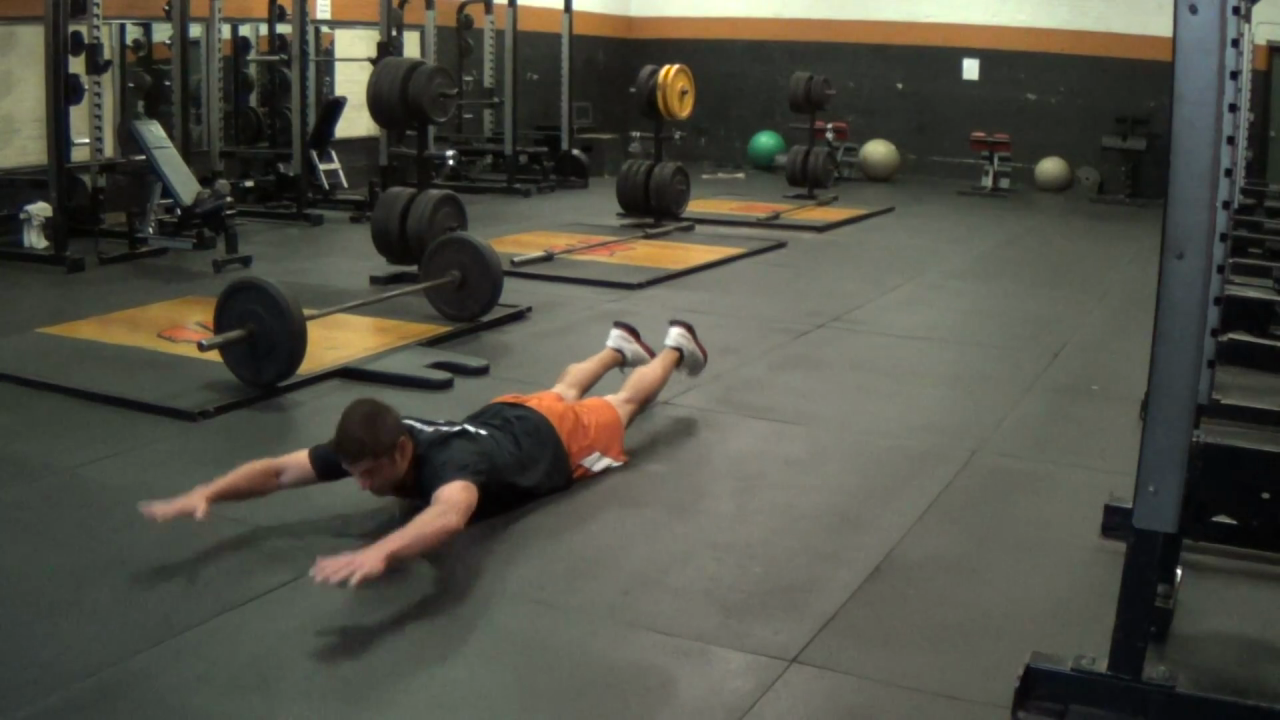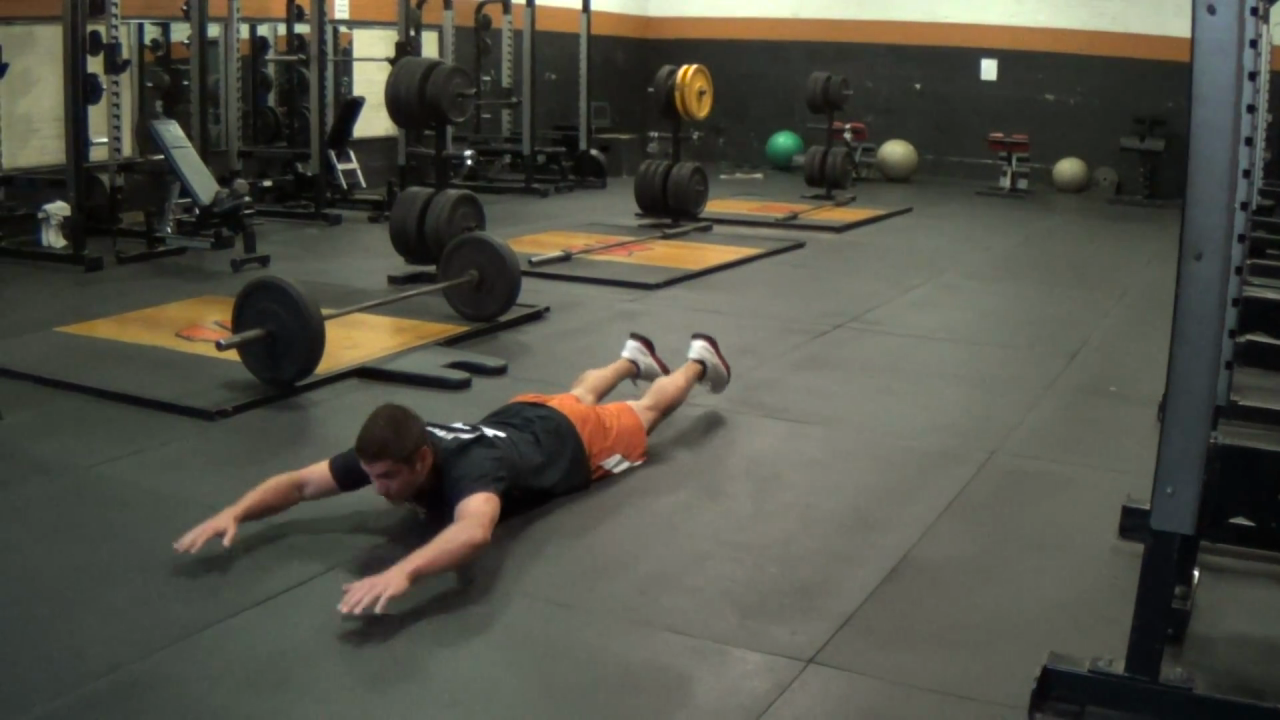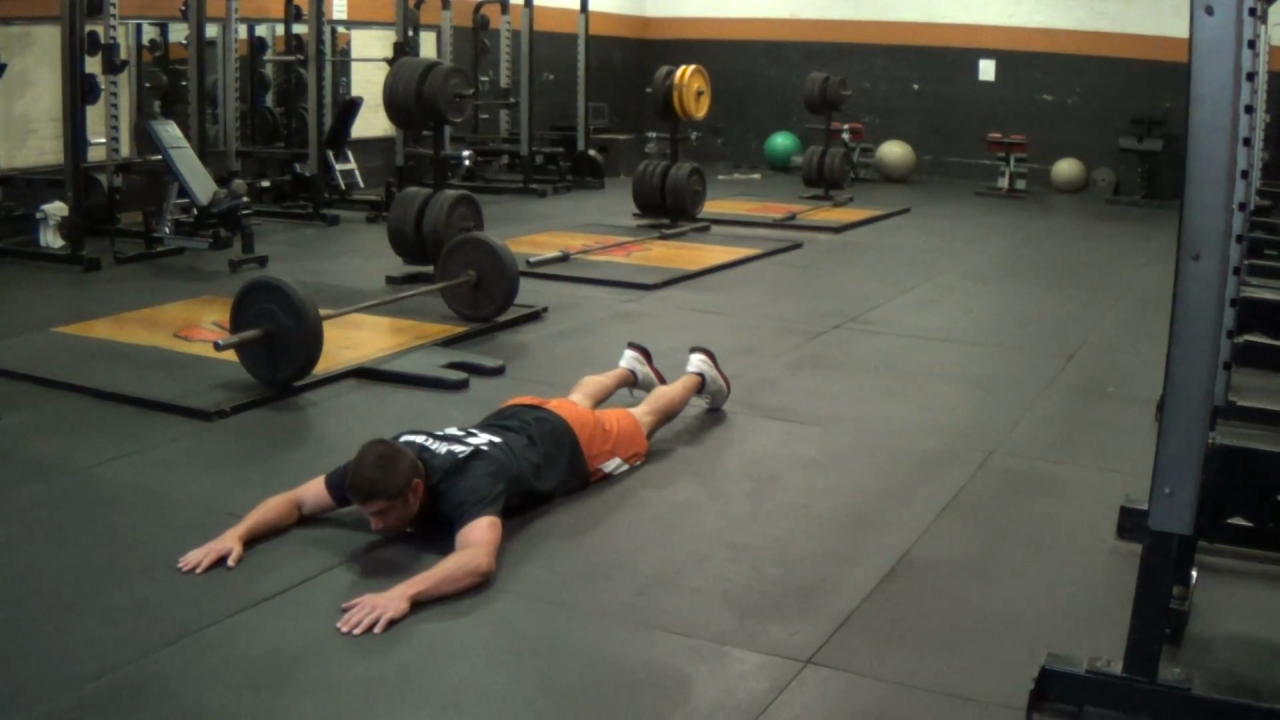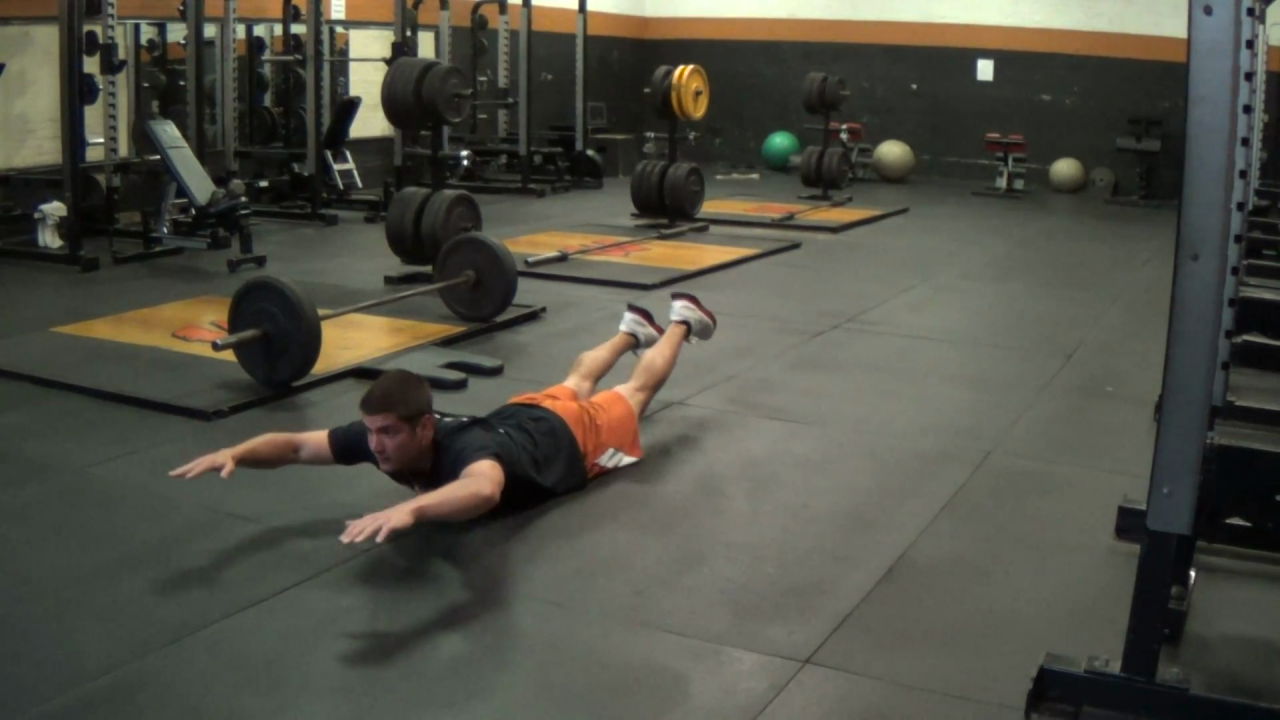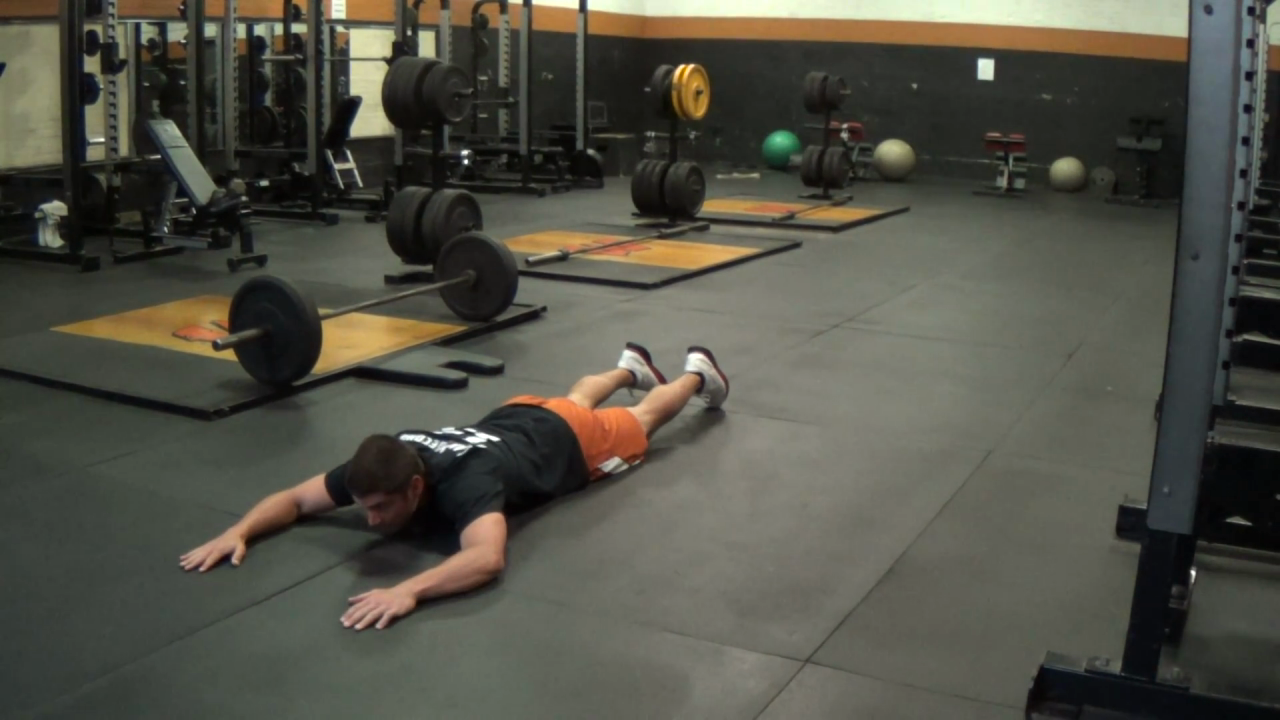
dt=1s
person 1, frame 1
left shoulder: (450, 459)
right shoulder: (369, 437)
left elbow: (448, 518)
right elbow: (279, 469)
left wrist: (378, 553)
right wrist: (206, 491)
left hip: (552, 441)
right hip: (504, 416)
left knee: (621, 407)
right knee: (563, 390)
left ankle: (677, 349)
right ankle: (620, 346)
person 1, frame 2
left shoulder: (465, 466)
right shoulder: (384, 457)
left elbow: (475, 531)
right elbow: (299, 482)
left wrist: (402, 572)
right wrist: (233, 512)
left hip: (569, 441)
right hip: (519, 417)
left knee: (641, 415)
right knee: (579, 394)
left ankle: (699, 362)
right ankle: (633, 358)
person 1, frame 3
left shoulder: (465, 484)
right shoulder: (383, 463)
left elbow: (479, 560)
right elbow: (296, 500)
left wrist: (402, 593)
right wrist: (236, 533)
left hip: (566, 443)
right hip: (513, 421)
left knee: (640, 420)
right knee: (577, 397)
left ankle: (699, 373)
right ankle: (632, 366)
person 1, frame 4
left shoulder: (462, 449)
right shoulder: (377, 435)
left elbow: (485, 490)
right elbow: (291, 445)
left wrist: (409, 508)
right wrist: (233, 453)
left hip: (567, 438)
right hip: (516, 418)
left knee: (632, 396)
right knee: (575, 384)
left ankle: (681, 321)
right ankle: (632, 329)
person 1, frame 5
left shoulder: (464, 484)
right shoulder: (381, 465)
left elbow: (488, 558)
right elbow: (295, 498)
left wrist: (408, 590)
right wrist: (238, 531)
left hip: (566, 441)
right hip: (514, 419)
left knee: (639, 421)
right knee: (576, 397)
left ankle: (698, 373)
right ankle: (631, 367)
